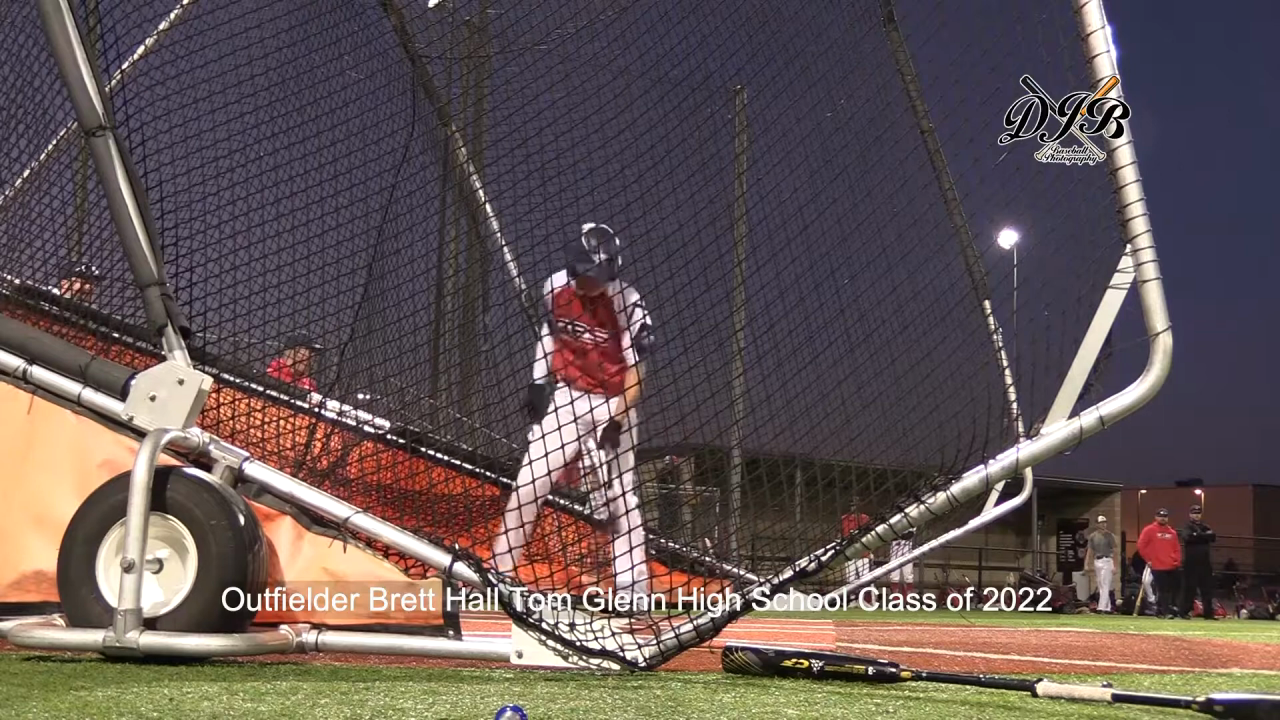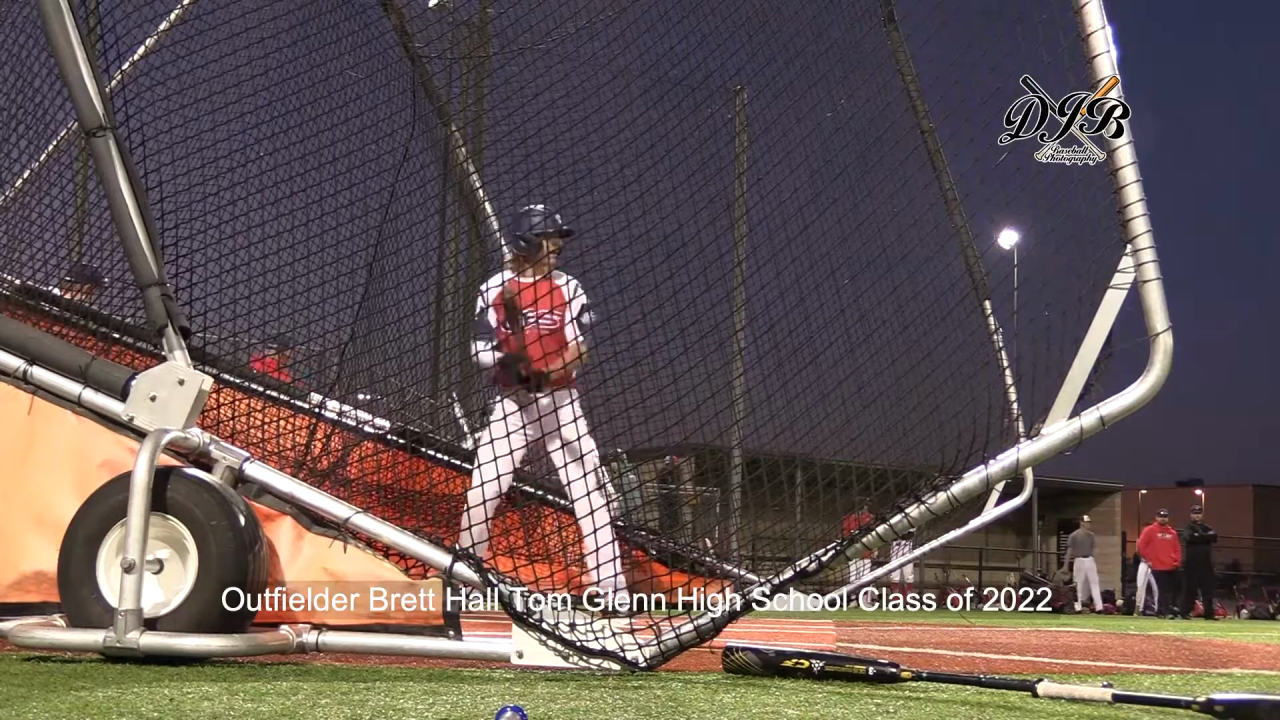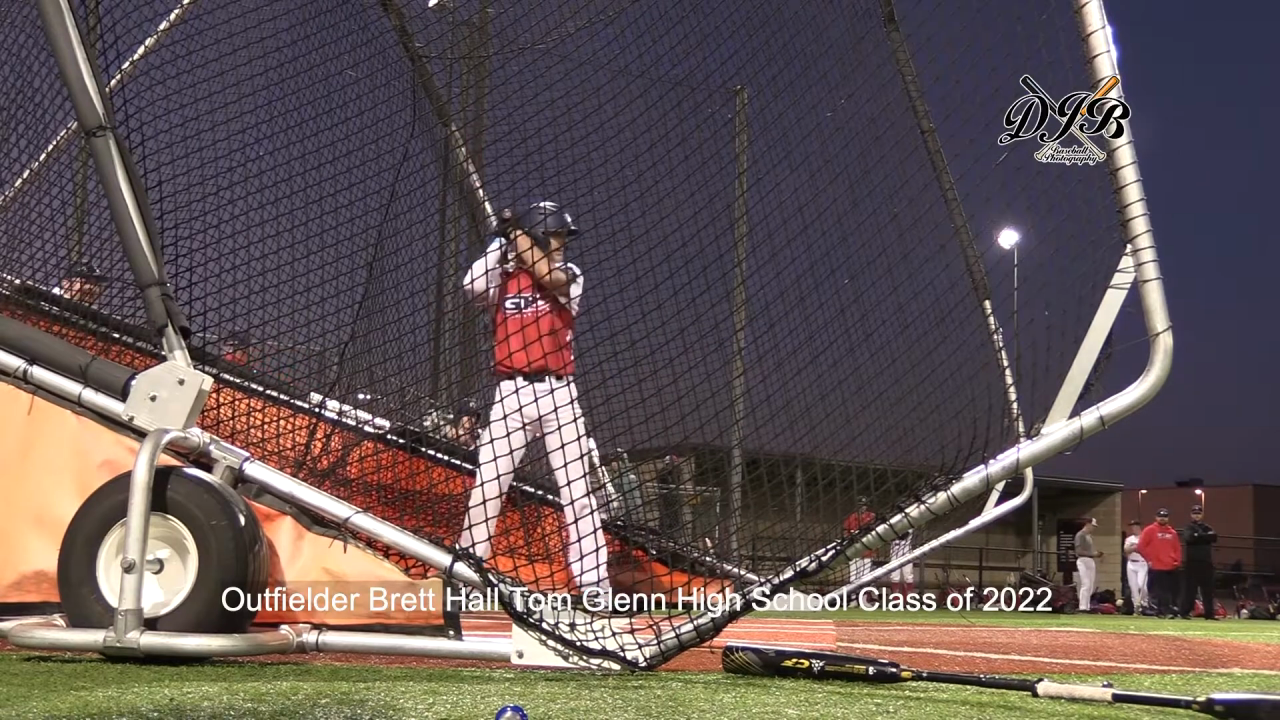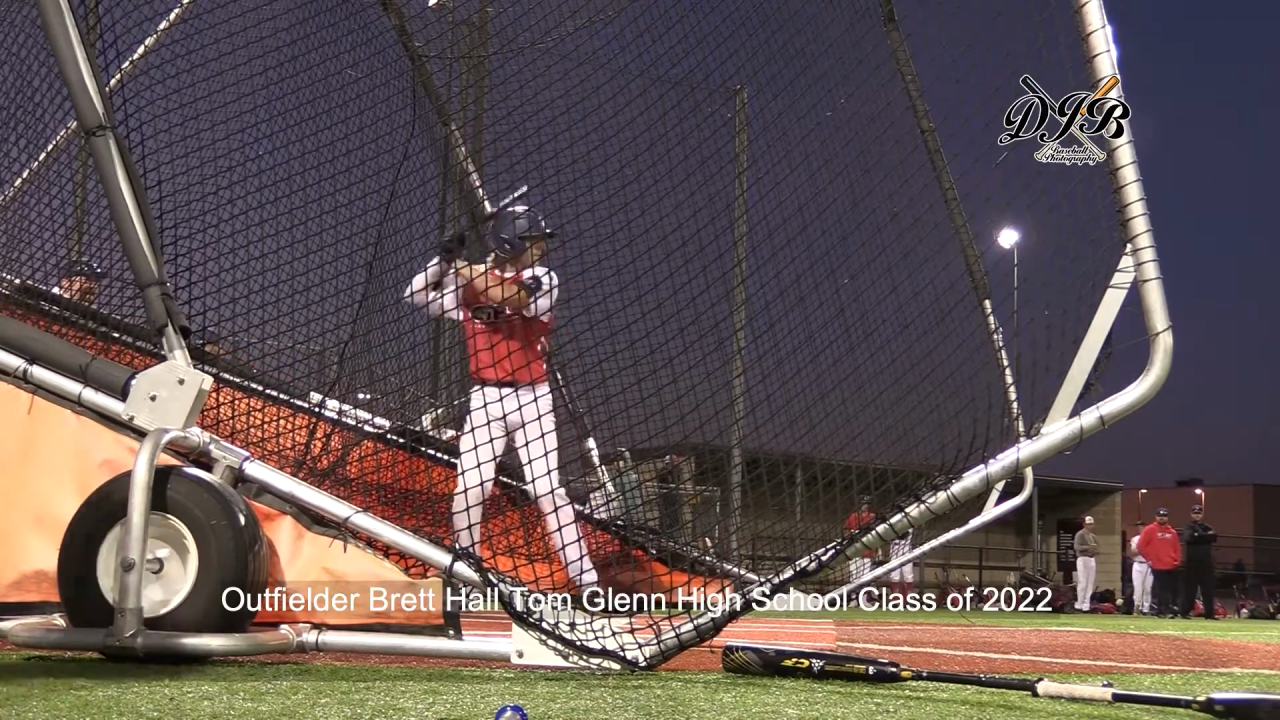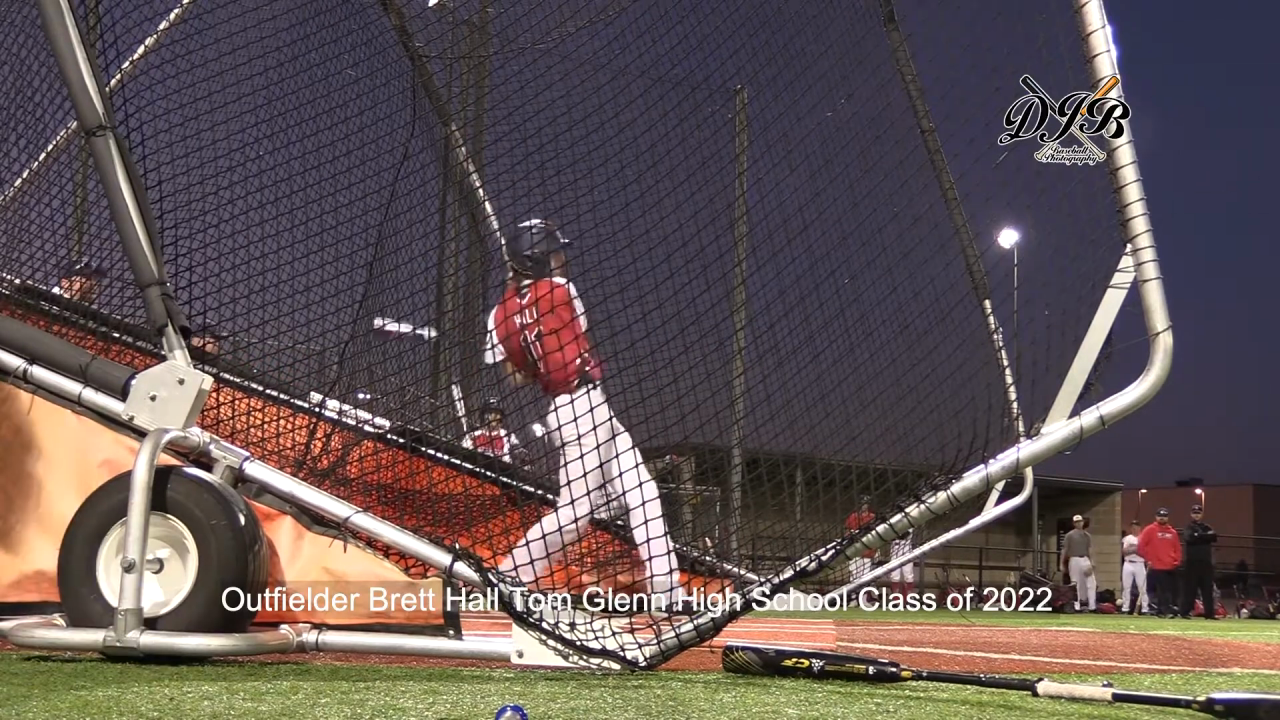
dt=1s
person 1, frame 1
left shoulder: (628, 304)
right shoulder: (555, 288)
left elbow: (635, 371)
left wrist: (618, 420)
right wrist: (539, 381)
left hip: (612, 405)
right hip: (567, 398)
left knee: (619, 494)
right knee: (529, 481)
left ankle: (631, 586)
right ankle: (501, 569)
person 1, frame 2
left shoulder: (568, 288)
right shoulder: (495, 289)
left elbow: (577, 349)
right elbow: (482, 351)
left wrist: (546, 374)
right wrist: (507, 363)
left hip: (560, 401)
right hip: (512, 403)
left knee: (588, 492)
right knee: (483, 491)
left ankle: (612, 585)
person 1, frame 3
left shoulder: (569, 275)
right shoulder: (503, 277)
left elbow: (549, 278)
right elbow: (473, 286)
left wrist: (518, 233)
right wrist: (502, 240)
left hip: (558, 393)
right hip: (511, 393)
left knee: (576, 488)
right knee: (487, 485)
left ankle: (594, 580)
person 1, frame 4
left shoulder: (544, 279)
right shoulder: (468, 281)
left elbow: (506, 297)
right elbow: (418, 296)
left wrist: (461, 266)
right wrist: (445, 259)
left hip: (532, 398)
right hip: (486, 400)
left knee: (545, 486)
right knee: (470, 489)
left ankle: (585, 577)
person 1, frame 5
left shoulder: (501, 311)
right shoulder: (560, 289)
left elbow: (516, 375)
left hip: (590, 406)
right hip: (583, 406)
left knee: (641, 490)
right knee: (576, 509)
left ankle: (665, 589)
right ankle: (510, 578)
